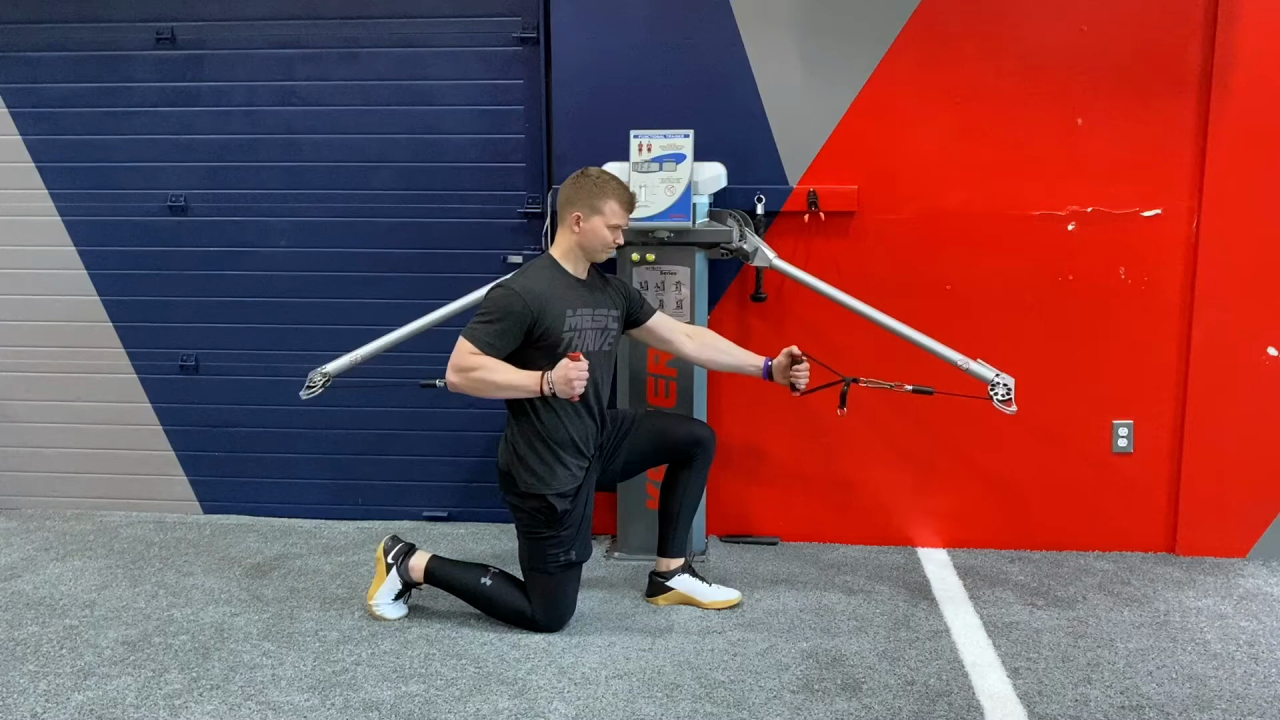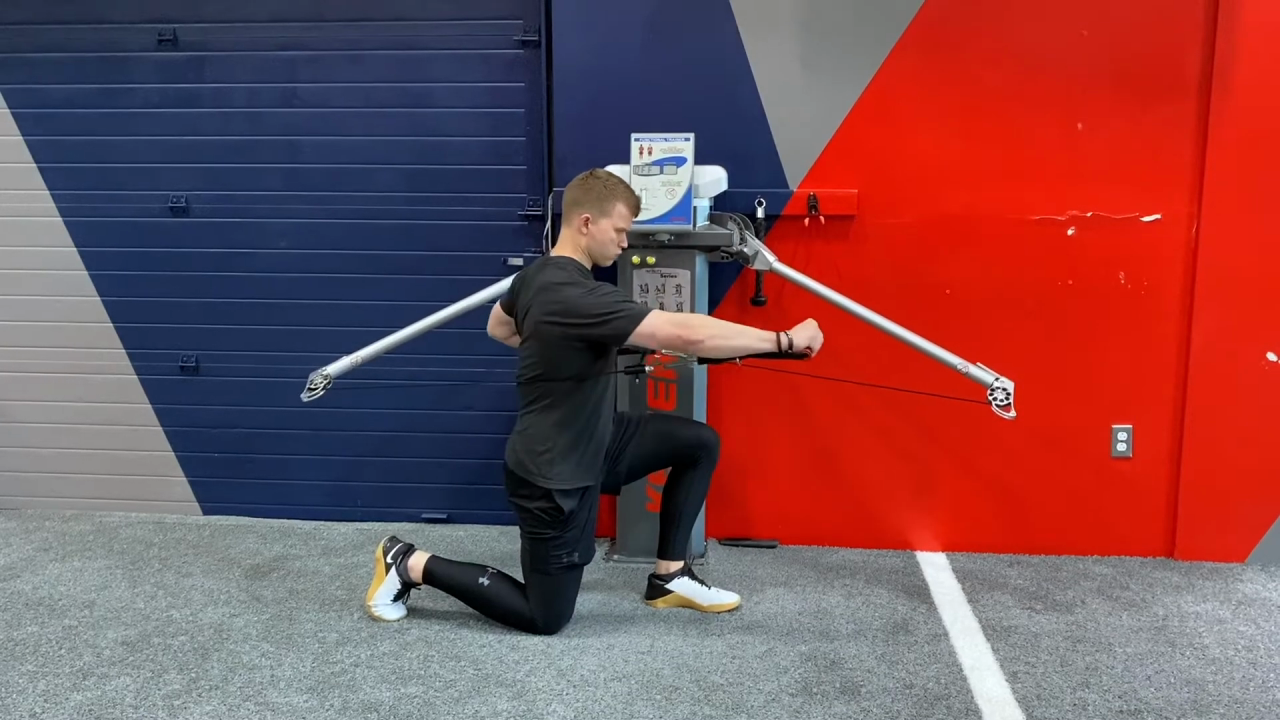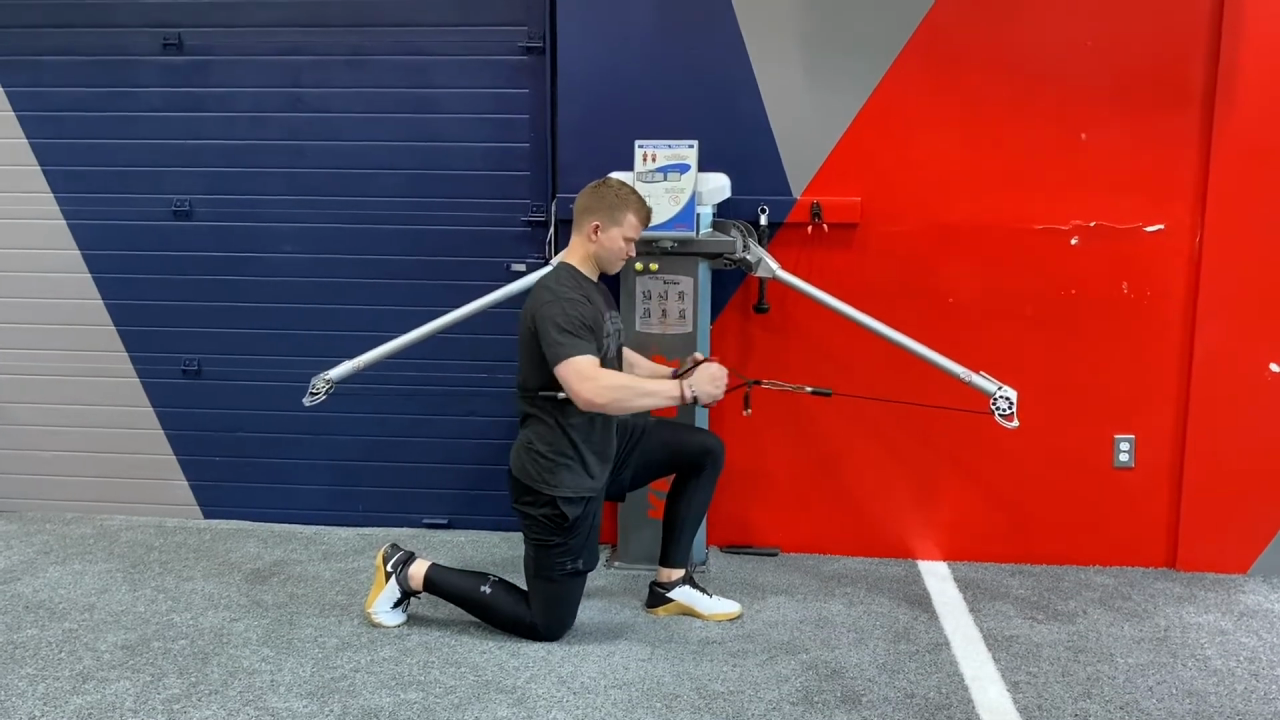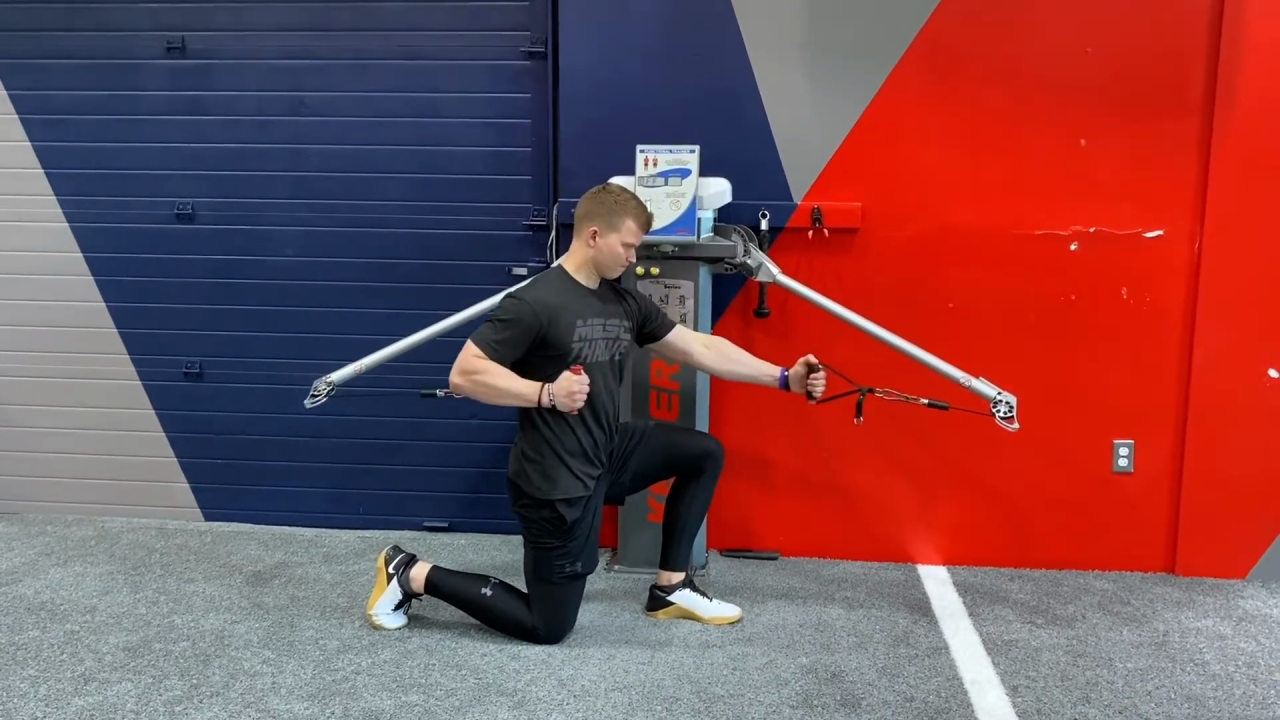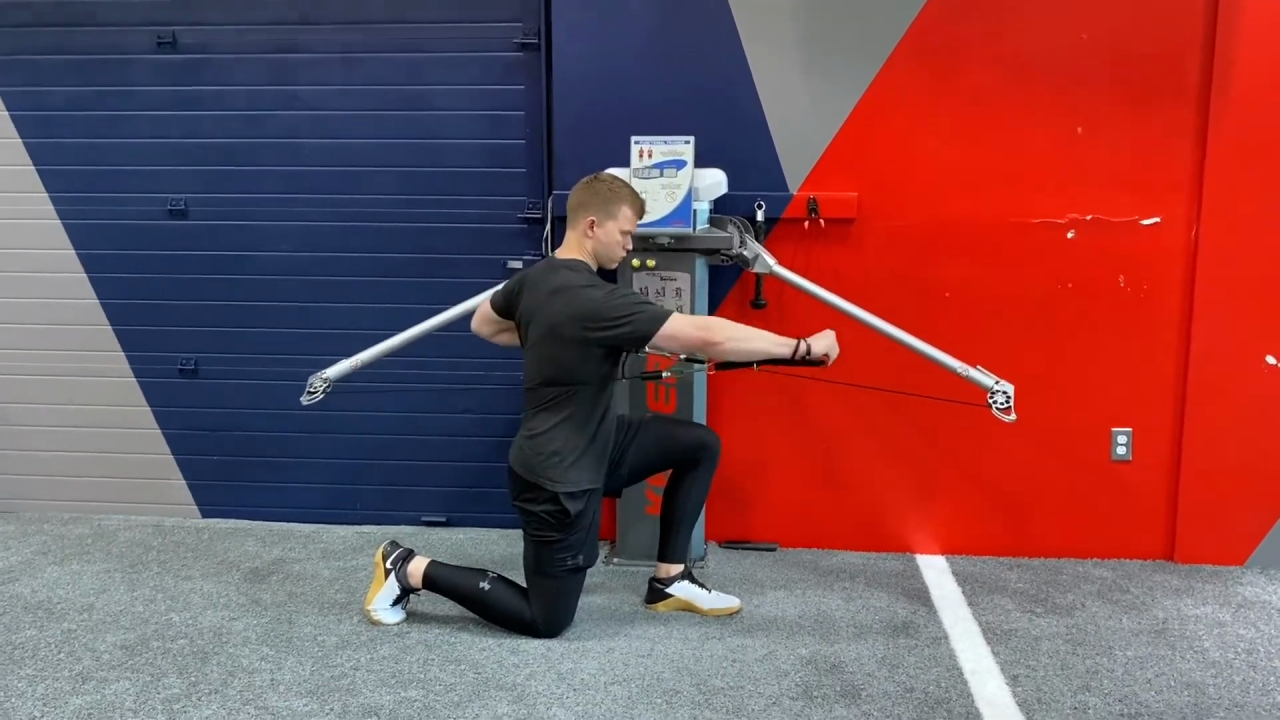
dt=1s
person 1, frame 1
left shoulder: (610, 291)
right shoulder: (522, 294)
left elbow: (683, 338)
right elbow: (460, 370)
left wrist: (769, 368)
right wrist: (546, 381)
left hip: (594, 441)
right hip: (545, 471)
left knee: (695, 439)
right knee: (549, 615)
left ankle: (669, 574)
right ankle: (411, 564)
person 1, frame 2
left shoulder: (539, 275)
right shoulder: (576, 296)
left elbow: (499, 328)
right elbow: (683, 334)
right wrist: (784, 340)
right hip: (552, 473)
left knee: (699, 443)
right knee: (546, 617)
left ankle: (668, 577)
right ankle: (411, 564)
person 1, frame 3
left shoulder: (592, 288)
right shoulder: (558, 300)
left elbow: (612, 359)
right elbow: (591, 391)
left wrist: (675, 377)
right wrist: (686, 389)
left hip: (600, 450)
right hip: (558, 477)
left knee: (704, 451)
right knee: (547, 623)
left ankle: (670, 584)
right ankle: (410, 573)
person 1, frame 4
left shoulder: (625, 302)
right shoulder: (535, 303)
left elbow: (699, 348)
right elbow: (464, 374)
left wrist: (784, 377)
right wrist: (547, 394)
left hip: (606, 452)
right hip: (554, 482)
left knee: (704, 453)
right knee: (548, 627)
left ankle: (670, 588)
right ankle: (414, 576)
person 1, frame 5
left shoulder: (537, 277)
right shoulder: (591, 300)
left elbow: (484, 324)
right elbow: (704, 336)
right wrist: (802, 347)
right hip: (556, 476)
left knee: (700, 445)
right knee: (546, 620)
left ankle: (669, 581)
right ankle: (412, 570)
